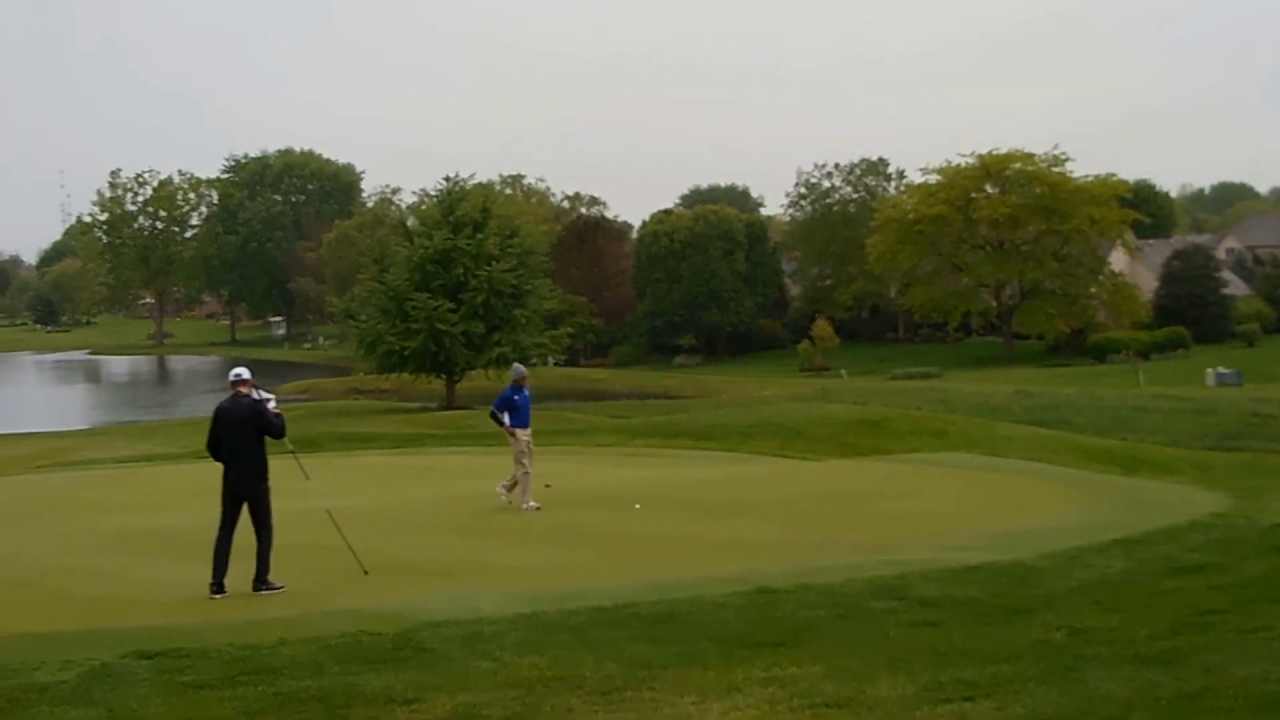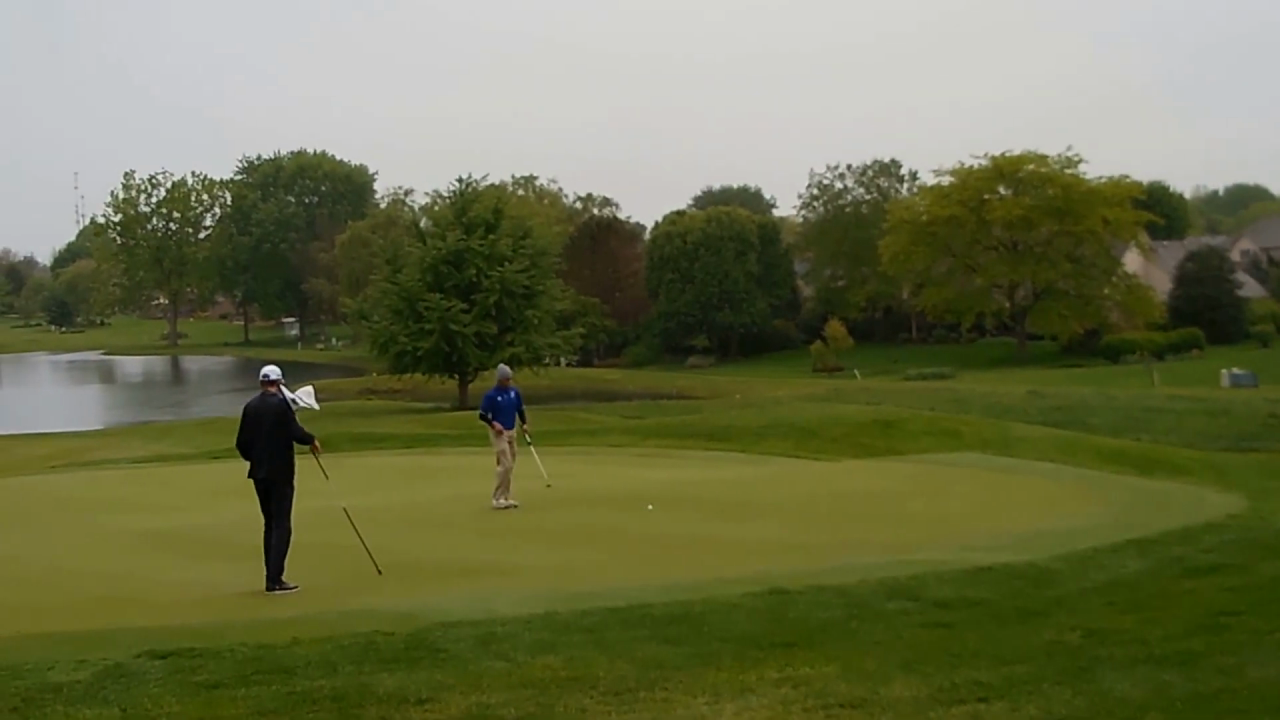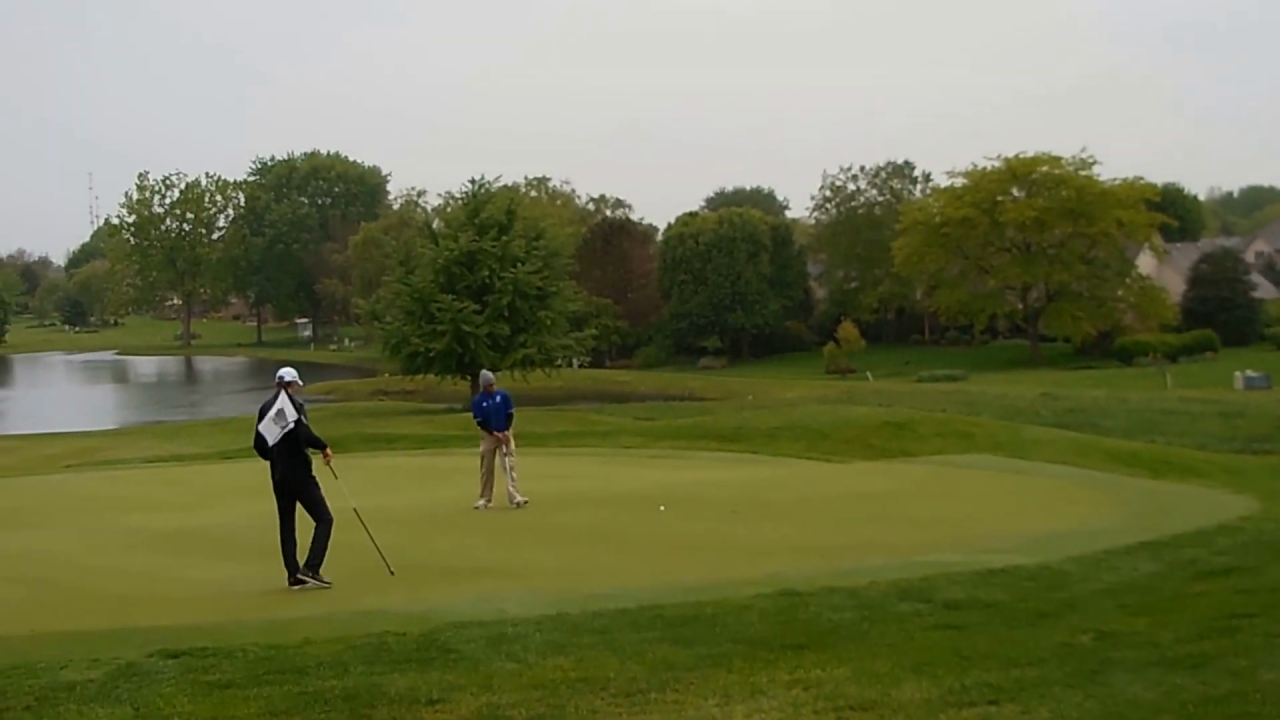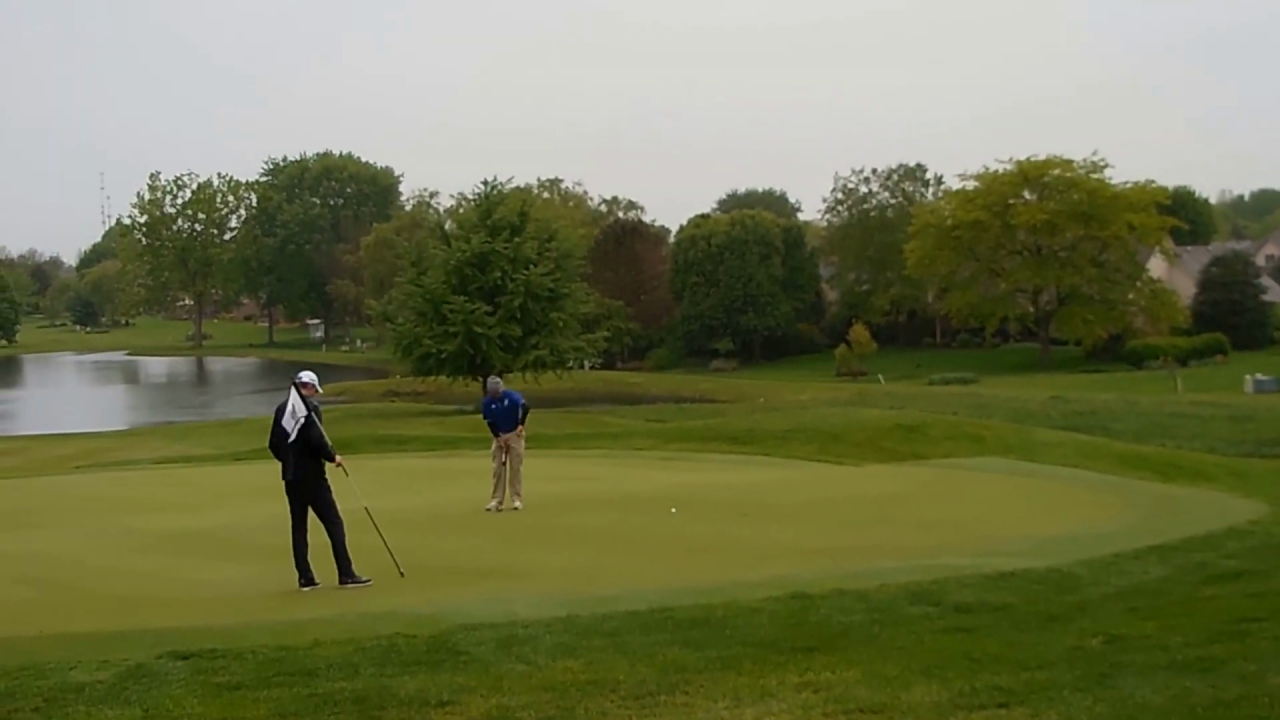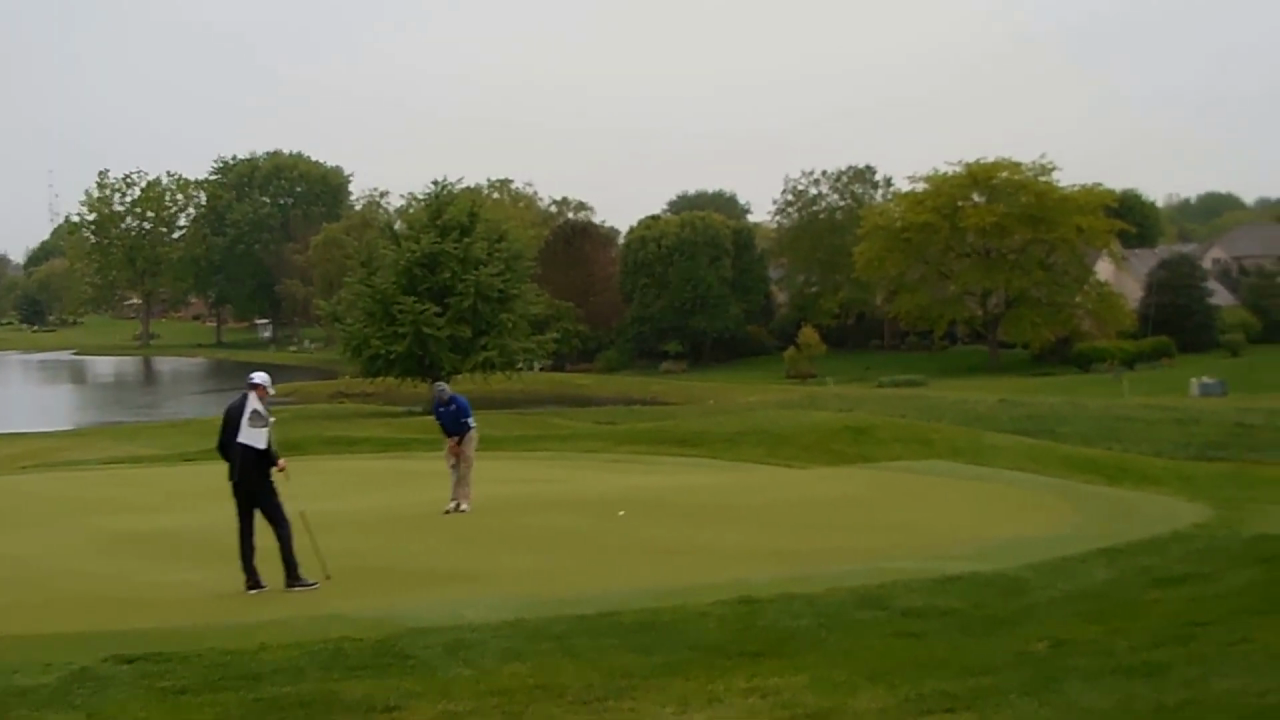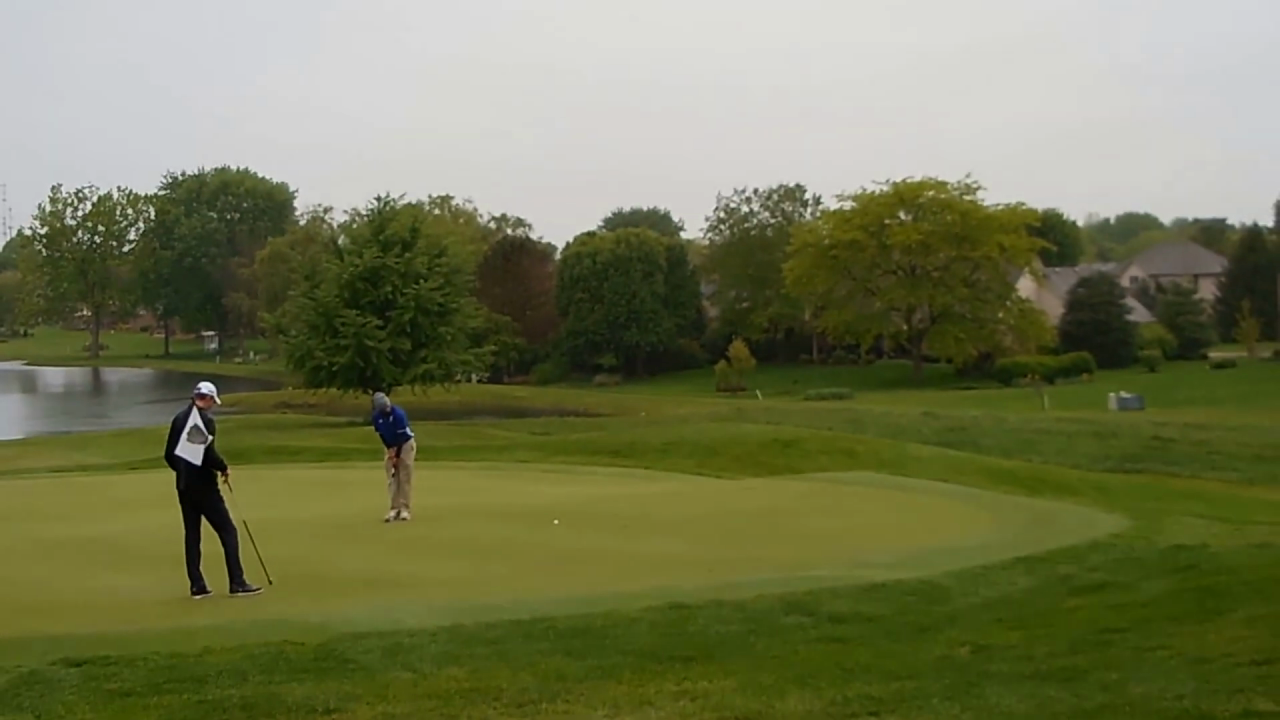
dt=0.5s
person 1, frame 1
left shoulder: (221, 408)
right shoulder: (256, 406)
left elbow: (212, 445)
right elbow: (277, 432)
right wrist: (277, 416)
left hip: (231, 477)
right hip: (254, 476)
left knee: (225, 529)
right knee: (263, 528)
left ankle: (217, 583)
right ankle: (261, 581)
person 1, frame 2
left shoulder: (250, 407)
right shoulder: (281, 404)
left elbow: (241, 443)
right elbow: (296, 433)
right wrist: (312, 440)
left hip: (259, 473)
right hip: (280, 473)
left knee: (270, 524)
right knee: (281, 526)
left ankle: (273, 576)
right ankle: (274, 580)
person 1, frame 3
left shoulder: (266, 408)
right shoulder: (293, 404)
left elbow: (259, 444)
right elbow: (304, 434)
right wrist: (323, 447)
left hip: (279, 475)
right hip: (299, 472)
left knee: (286, 524)
right knee: (324, 519)
left ankle: (294, 575)
right ankle: (310, 568)
person 1, frame 4
left shoulder: (281, 409)
right shoulder: (309, 406)
left elbow: (274, 445)
right elbow: (316, 439)
right wrist: (332, 456)
left hip: (291, 476)
right hip: (311, 475)
left knee: (298, 526)
right knee: (333, 522)
left ankle: (305, 577)
right ankle: (346, 574)
person 1, frame 5
left shoulder: (232, 409)
right shoulder: (258, 409)
left elbow: (222, 445)
right elbow: (262, 443)
right wrist: (275, 461)
left hip: (238, 478)
right hip: (257, 477)
left knee: (246, 528)
right knee: (281, 525)
left ankle: (252, 580)
right ankle: (292, 577)
person 1, frame 6
left shoulder: (179, 419)
right shoulder: (205, 420)
left elbow: (169, 454)
right elbow: (208, 453)
right wrist: (223, 468)
left hip: (184, 486)
right hip: (203, 485)
left knee: (192, 534)
right knee: (227, 531)
left ankle: (197, 585)
right ankle: (237, 583)
